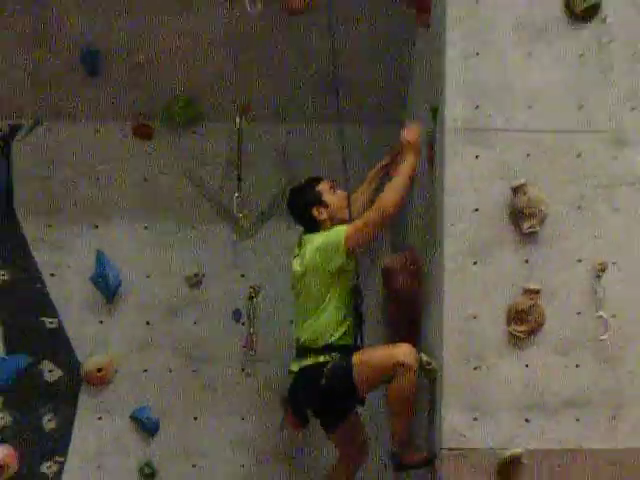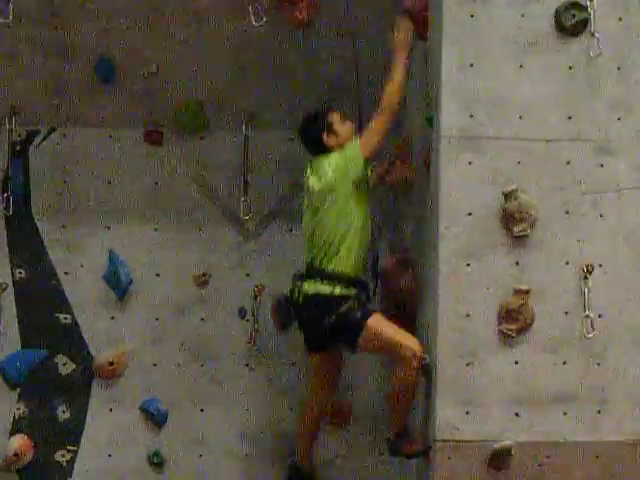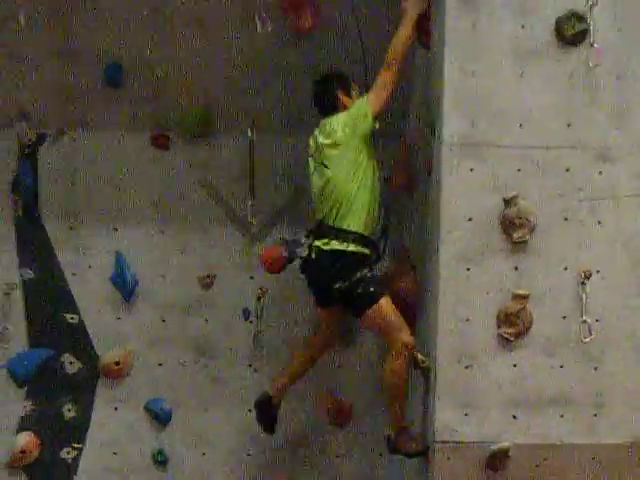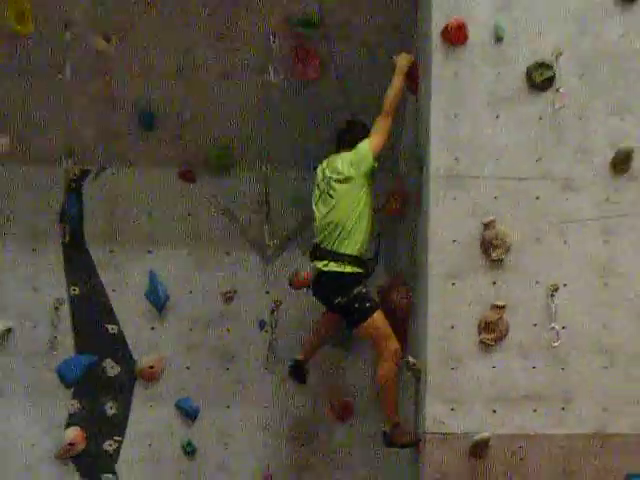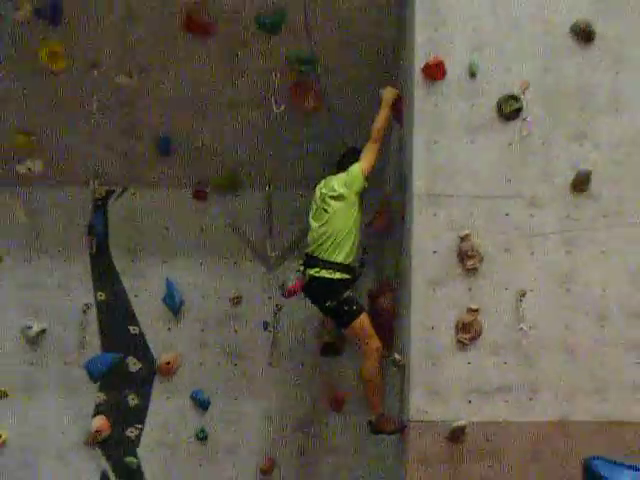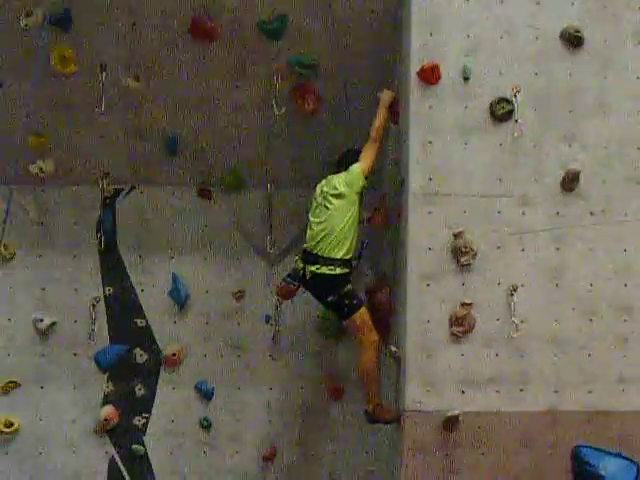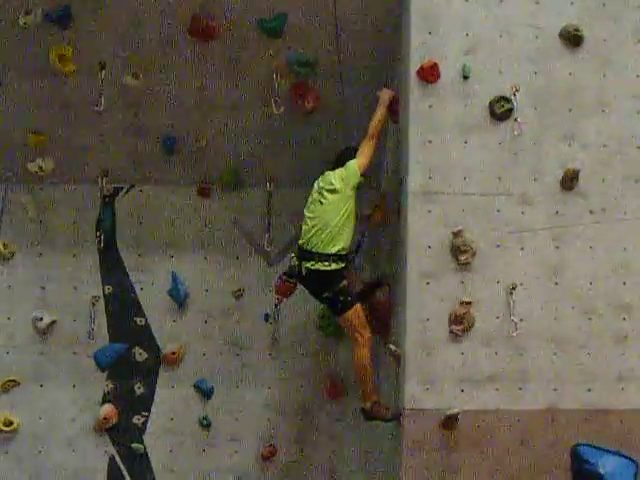
dt=0.2s
person 1, frame 1
left shoulder: (313, 243)
right shoulder: (325, 246)
left elbow: (353, 211)
right elbow: (382, 212)
left wrist: (380, 170)
left hip: (319, 372)
right hip: (323, 370)
right knee: (405, 357)
right ankle: (403, 451)
person 1, frame 2
left shoulder: (321, 174)
right shoulder: (339, 167)
right elbow: (386, 112)
left wrist: (384, 174)
left hip: (317, 298)
right hip: (333, 300)
left knee: (323, 386)
right knee: (411, 352)
right ankle: (401, 437)
person 1, frame 3
left shoulder: (324, 135)
right shoulder: (349, 124)
right elbow: (390, 68)
left hip: (323, 254)
right hip: (344, 259)
left knee: (327, 333)
right knee: (403, 341)
left ankle: (273, 395)
right ankle: (399, 434)
person 1, frame 4
left shoulder: (325, 169)
right shoulder: (355, 162)
right elbow: (386, 116)
right wrist: (401, 70)
left hip: (323, 271)
right hip: (342, 276)
left knee: (335, 316)
right knee: (390, 349)
left ankle: (301, 360)
right ankle: (393, 429)
person 1, frame 5
left shoulder: (323, 188)
right shoulder: (349, 183)
right elbow: (374, 141)
right wrist: (387, 102)
left hip: (313, 275)
right hip: (331, 282)
right knee: (373, 348)
left ankle: (327, 341)
right ankle: (379, 418)
person 1, frame 6
left shoulder: (323, 187)
right shoulder: (349, 182)
left hip: (309, 269)
right hip: (331, 277)
right knee: (370, 340)
right ankle: (374, 407)
person 1, frame 7
left shoulder: (321, 182)
right shoulder: (346, 177)
left hip: (305, 265)
right hip: (326, 272)
right knee: (363, 337)
left ankle: (358, 288)
right ankle: (371, 404)
